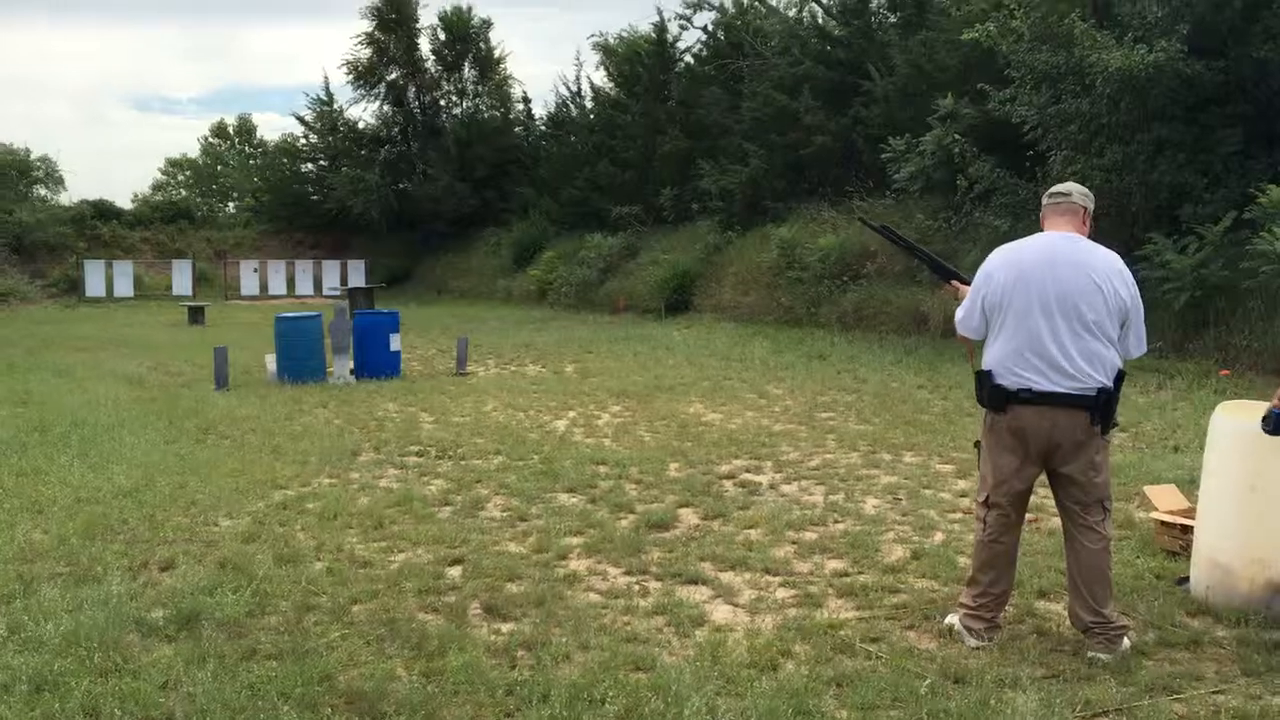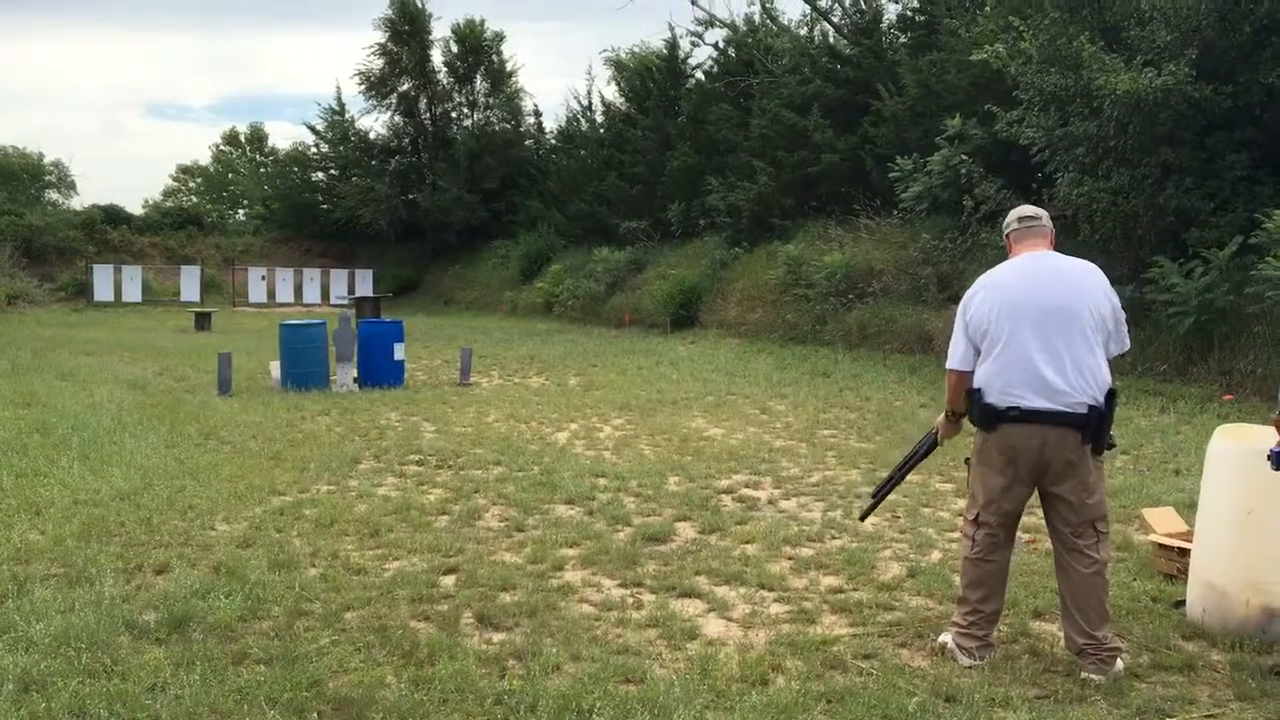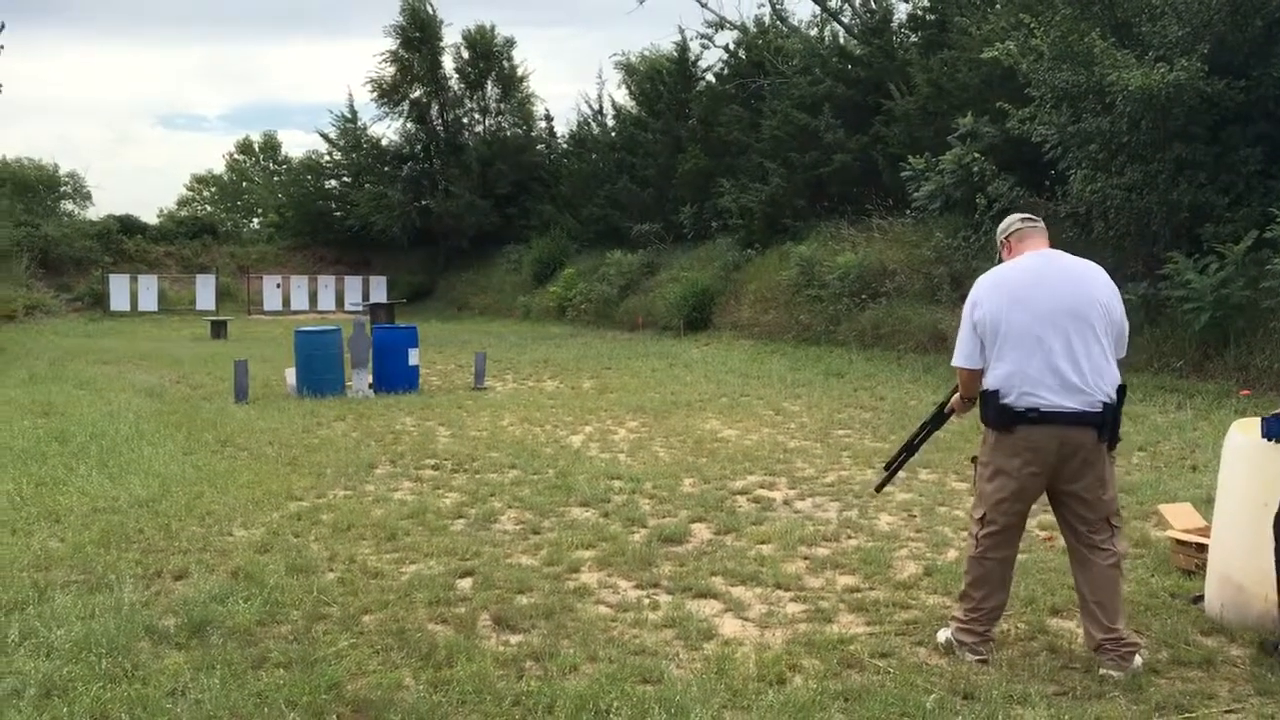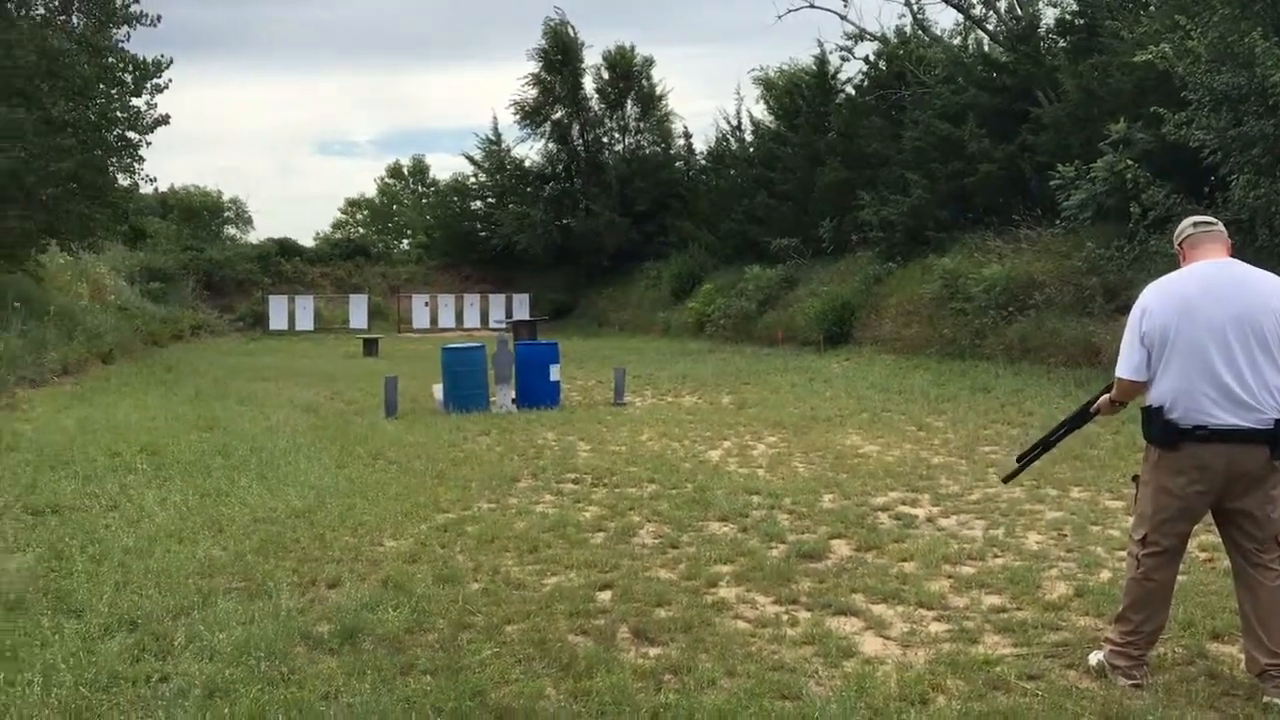
dt=1s
person 1, frame 1
left shoulder: (1003, 259)
right shoulder: (1112, 266)
left elbow: (968, 330)
right elbow: (1131, 348)
left wrist: (968, 298)
left hip: (1012, 411)
right hip: (1082, 416)
left knee: (996, 517)
right knee: (1089, 524)
left ankle: (978, 620)
right ankle: (1102, 632)
person 1, frame 2
left shoulder: (985, 286)
right shoulder: (1091, 277)
left elbow: (960, 369)
right elbow: (1115, 346)
left wrist: (952, 416)
left hip: (1004, 431)
right hip: (1075, 432)
left knee: (987, 536)
right knee: (1084, 543)
left ankle: (971, 639)
right ankle: (1096, 653)
person 1, frame 3
left shoulder: (991, 284)
right shoulder: (1096, 277)
left elbow: (969, 368)
right elbow: (1117, 350)
left wrist: (964, 399)
left hip: (1017, 430)
right hip: (1087, 429)
left knee: (992, 534)
right knee: (1096, 539)
left ankle: (971, 634)
right ankle: (1114, 649)
person 1, frame 4
left shoulder: (1159, 293)
left elbow: (1130, 383)
left wrist: (1112, 402)
left hip: (1183, 448)
left knee: (1152, 554)
left ankle: (1125, 657)
